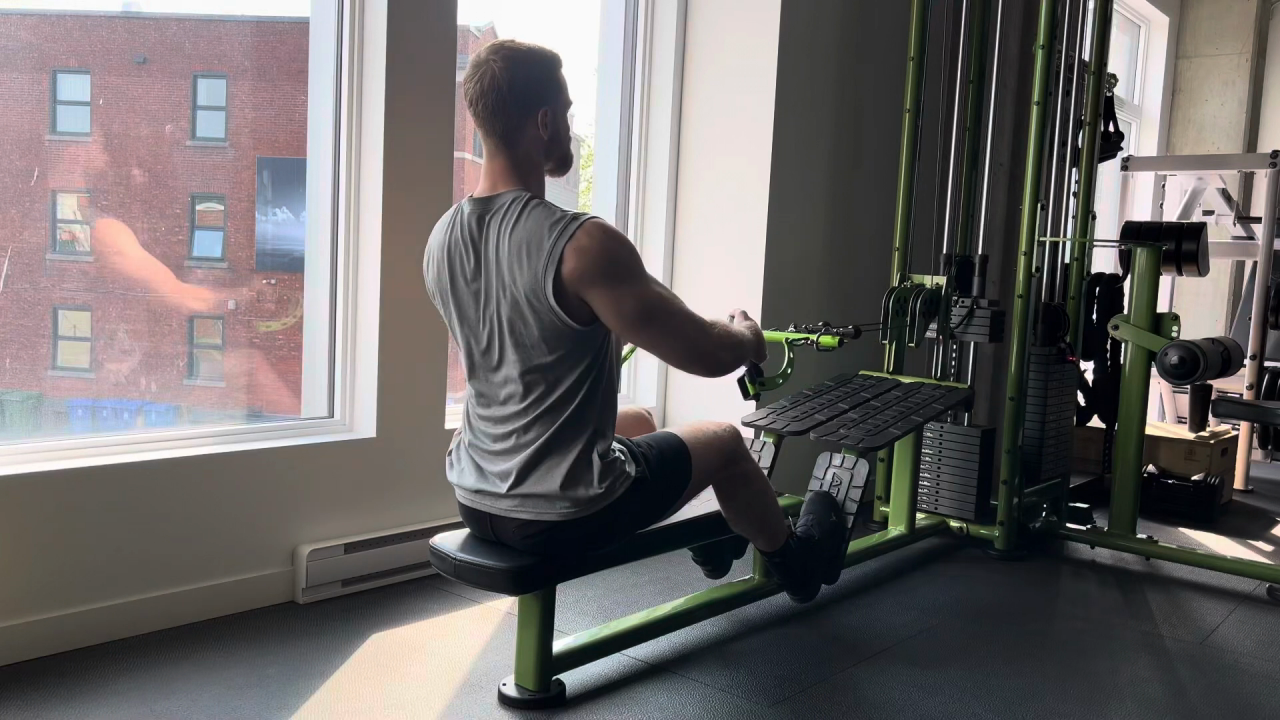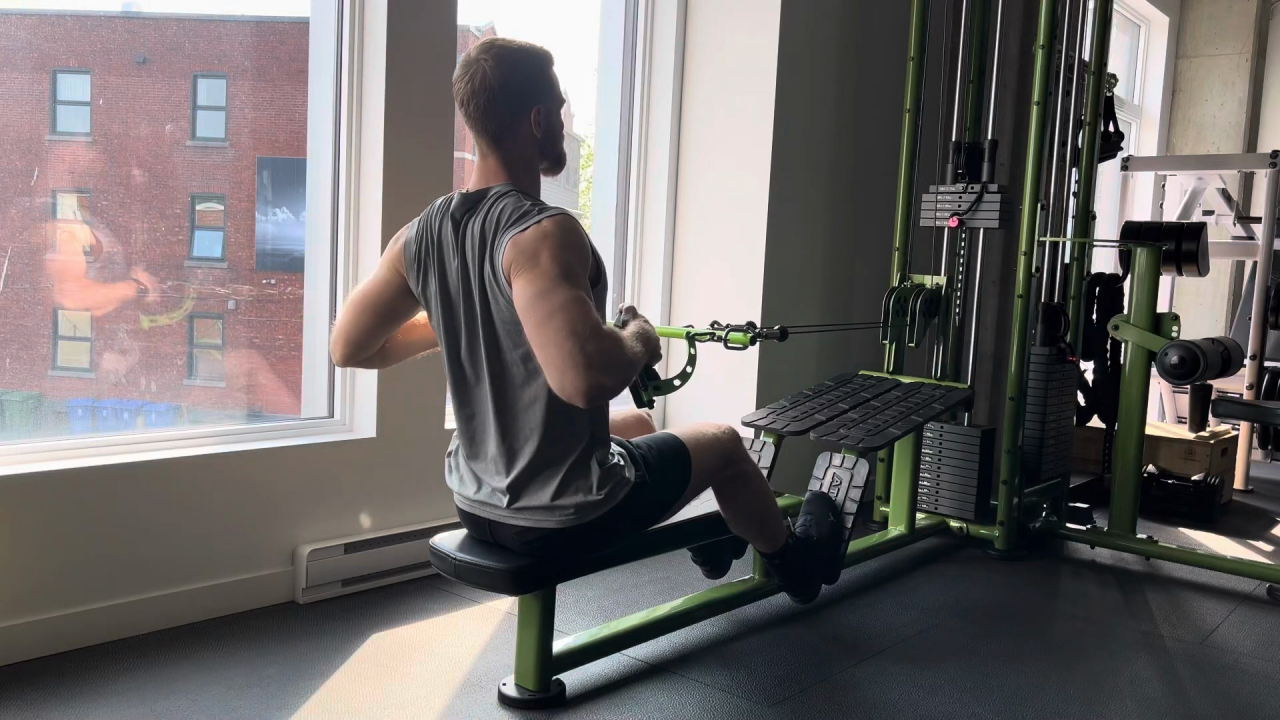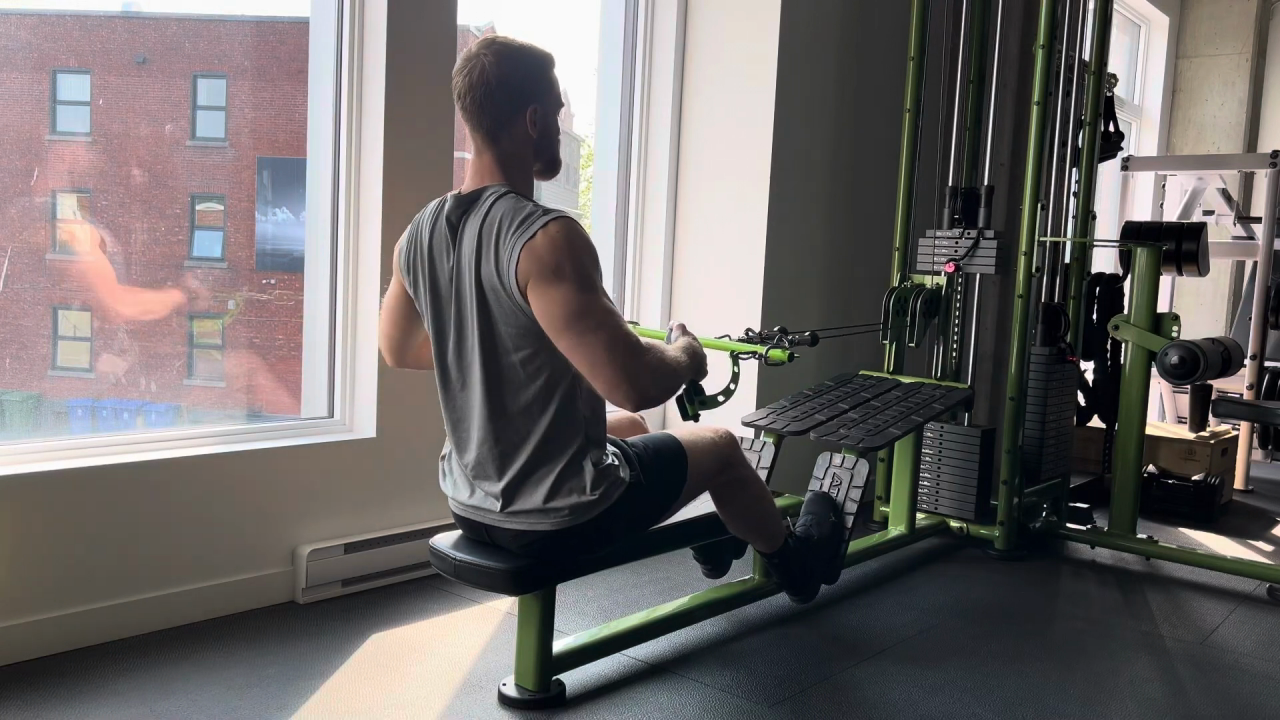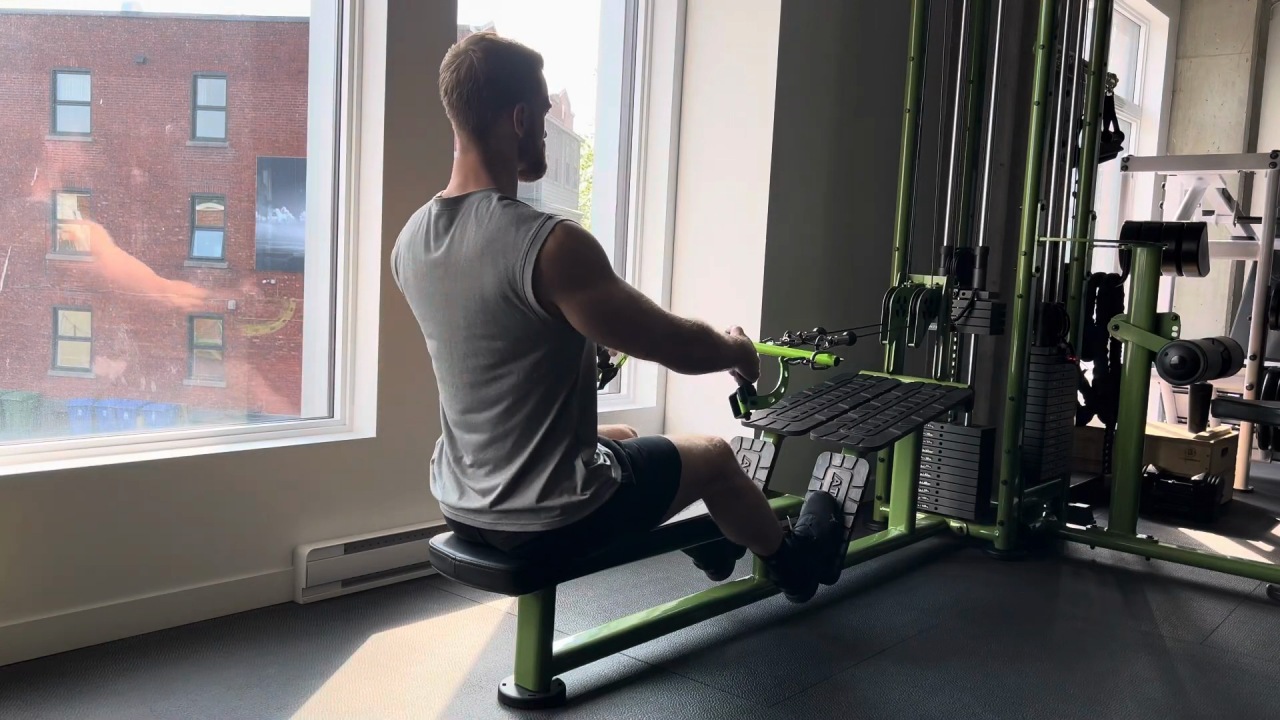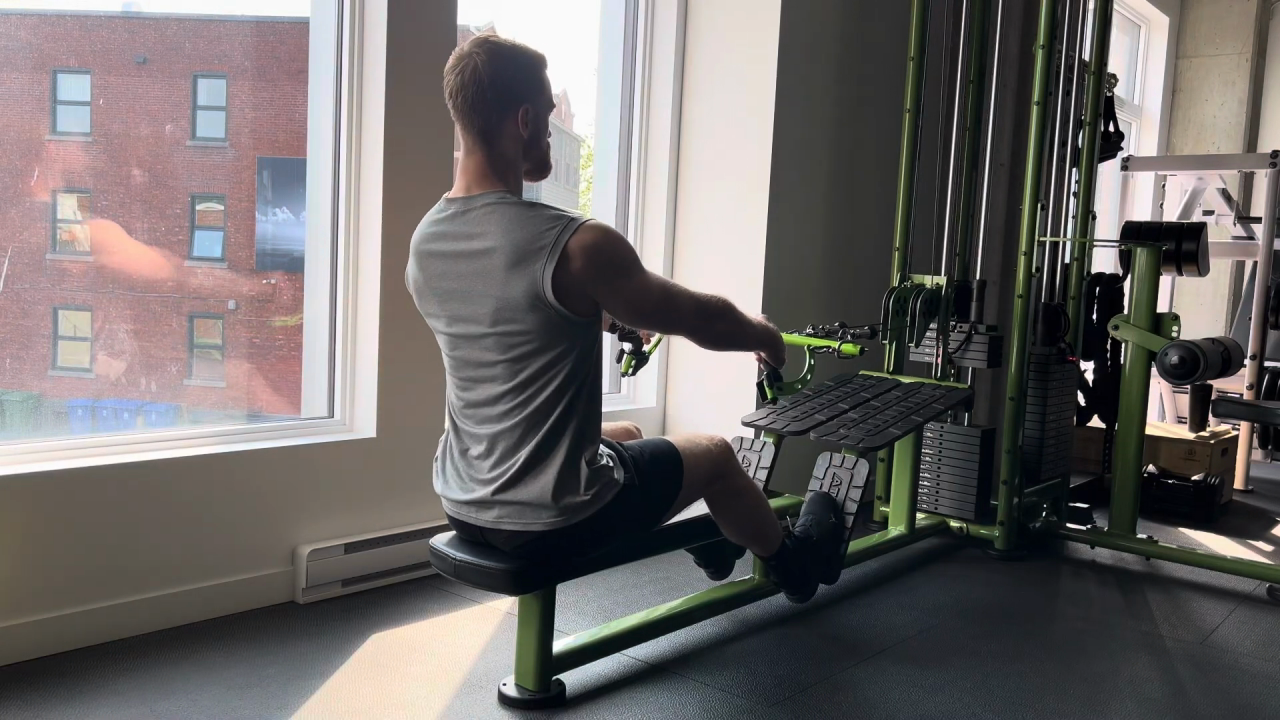
dt=1s
person 1, frame 1
left shoulder: (443, 239)
right shoulder: (581, 245)
right elbow: (707, 356)
right wrist: (750, 337)
left hip: (476, 501)
right hip: (567, 516)
left knee: (635, 423)
right knee: (723, 440)
right ankle: (798, 562)
person 1, frame 2
left shoulder: (420, 237)
right shoulder: (544, 235)
left elbow: (348, 347)
right elbow: (586, 377)
right wrist: (639, 340)
left hip: (476, 504)
right hip: (565, 520)
left knee: (636, 425)
right knee: (722, 442)
left ankle: (708, 539)
right ankle: (796, 561)
person 1, frame 3
left shoulder: (419, 235)
right shoulder: (546, 239)
left elbow: (398, 351)
right elbow: (635, 385)
right wrist: (685, 355)
left hip: (469, 503)
right hip: (559, 518)
left knee: (630, 429)
right knee: (719, 446)
left ankle: (711, 539)
right ankle: (796, 561)
person 1, frame 4
left shoulder: (412, 242)
right shoulder: (549, 245)
right elbow: (680, 349)
right wrist: (738, 351)
left hip: (460, 504)
right hip: (549, 521)
left knee: (621, 436)
right knee: (713, 455)
left ankle: (707, 542)
right ankle: (795, 561)
person 1, frame 5
left shoulder: (424, 243)
right shoulder: (572, 247)
right elbow: (703, 321)
right wrist: (763, 335)
left hip: (462, 505)
right hip: (553, 521)
left knee: (624, 435)
right knee: (714, 454)
right ankle: (795, 561)
